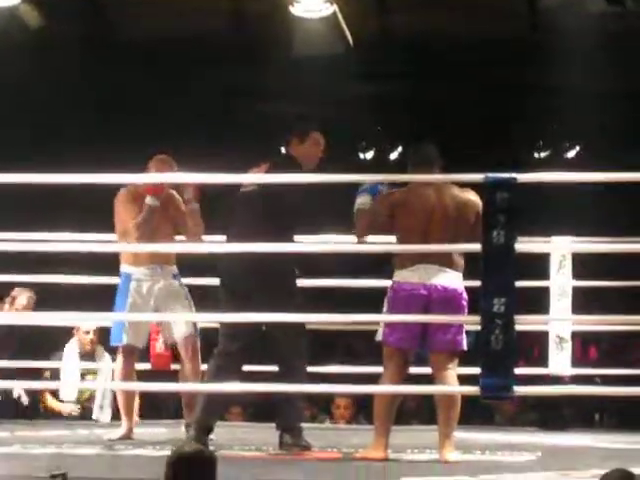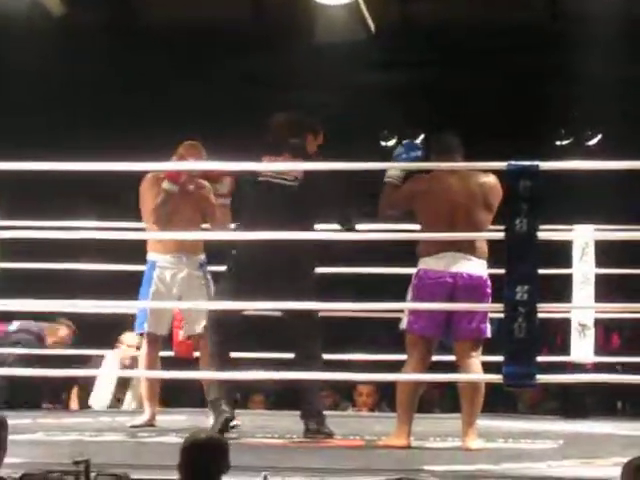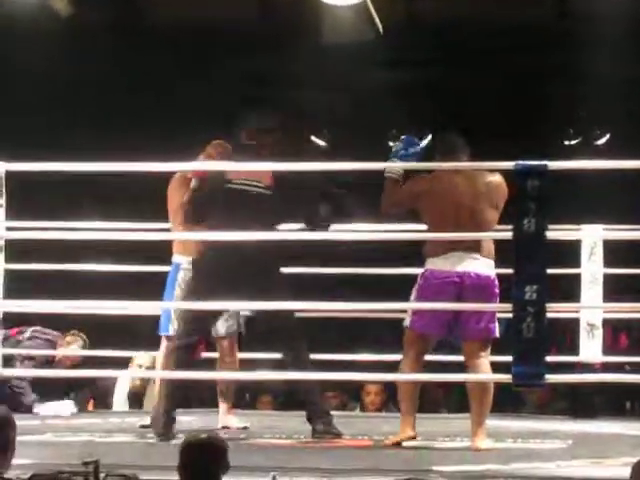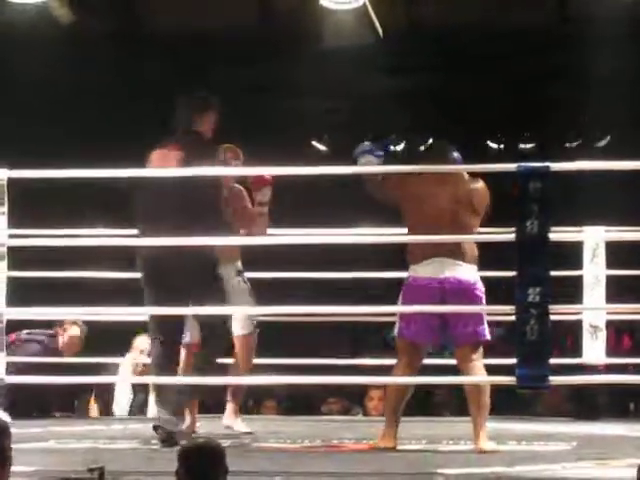
dt=0.3s
person 1, frame 1
left shoulder: (256, 173)
right shoulder: (287, 177)
right elbow: (299, 220)
left hip: (236, 269)
right hip: (270, 271)
left knee: (228, 352)
right knee: (291, 351)
left ankle: (200, 430)
right ankle: (290, 432)
person 1, frame 2
left shoulder: (257, 163)
right shoulder: (313, 171)
left elbow: (242, 211)
left hip: (249, 258)
right hip: (291, 262)
left knee: (221, 328)
right knee: (306, 339)
left ankle: (222, 404)
right ankle: (313, 418)
person 1, frame 3
left shoulder: (218, 166)
left elbow: (193, 213)
left hip: (216, 262)
right hip: (259, 267)
left knee: (185, 338)
right knee: (292, 341)
left ankle: (163, 418)
right ankle: (319, 419)
person 1, frame 4
left shoulder: (156, 155)
right shoulder: (202, 154)
left elbow: (140, 208)
right elbow: (208, 210)
right wrist: (229, 234)
left hip: (154, 254)
right hip: (191, 255)
left knee: (165, 341)
right knee: (212, 335)
left ankle: (169, 424)
right ankle: (173, 411)
person 2, frame 1
left shoulder: (397, 197)
right shoulder: (468, 200)
left elbow: (362, 231)
right elbow: (475, 240)
left wrist: (364, 199)
left hip: (409, 283)
right hip: (449, 284)
left knee: (393, 366)
right knee: (445, 367)
left ankle: (379, 444)
right ankle: (446, 446)
person 2, frame 2
left shoulder: (421, 185)
right shoulder: (490, 184)
left elbow: (386, 207)
left wrist: (396, 170)
left hip: (433, 270)
right hip: (474, 272)
left knee: (417, 354)
right knee: (470, 355)
left ankle: (402, 431)
right ankle: (470, 433)
person 2, frame 3
left shoulder: (425, 184)
right shoulder: (496, 182)
left elbow: (389, 204)
left wrist: (395, 165)
left hip: (440, 271)
right hip: (481, 271)
left knee: (414, 349)
right knee: (478, 356)
left ankle: (407, 424)
right ankle: (479, 434)
person 2, frame 4
left shoulder: (409, 186)
right shoulder: (477, 189)
left elbow: (376, 187)
left wrist: (367, 161)
left hip: (423, 278)
right hip: (464, 277)
left knee: (407, 359)
right knee: (472, 359)
left ankle: (389, 434)
right ankle: (481, 436)
person 3, frame 1
left shoulder: (172, 198)
right shoulder: (128, 195)
left elbow: (195, 237)
right elbow: (138, 233)
left wrist: (190, 199)
right wrist: (153, 198)
left hip: (168, 277)
right hip: (136, 279)
left knee: (190, 345)
right knee: (126, 350)
left ankle: (191, 417)
right ankle: (127, 424)
person 3, frame 2
left shoulder: (202, 187)
right shoulder: (154, 180)
left elbow: (222, 228)
right elbow: (156, 219)
left wrist: (223, 191)
right wrist: (172, 182)
left hip: (194, 266)
right hip: (161, 266)
left knee: (206, 338)
right knee: (150, 338)
right ankle: (149, 411)
person 3, frame 3
right shoulder: (182, 181)
right elbow: (182, 219)
right wrist: (199, 181)
right hip: (185, 267)
left knee: (227, 340)
right knee: (170, 340)
left ankle: (226, 411)
person 3, frame 4
left shoulder: (238, 192)
left elbow: (257, 232)
left wrist: (262, 196)
right wrist: (219, 189)
left hip: (231, 272)
left knee: (246, 340)
right knee: (190, 347)
left ankle: (232, 410)
right ankle: (190, 417)
